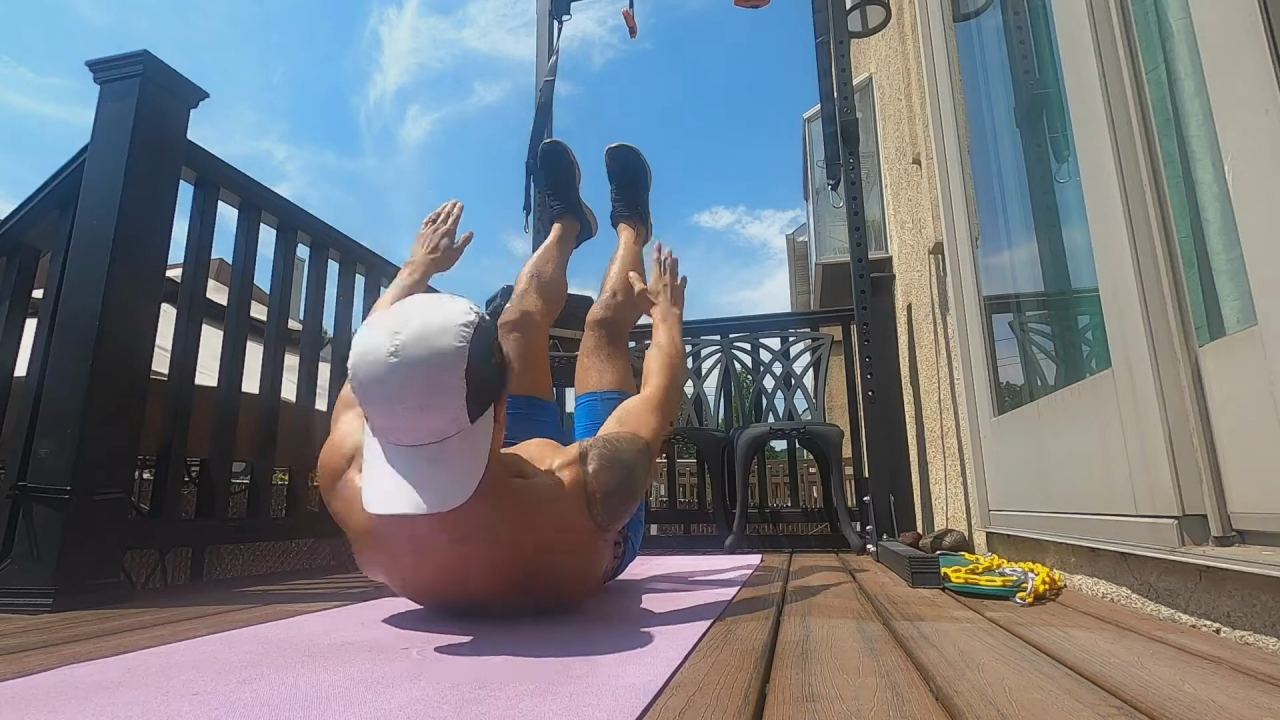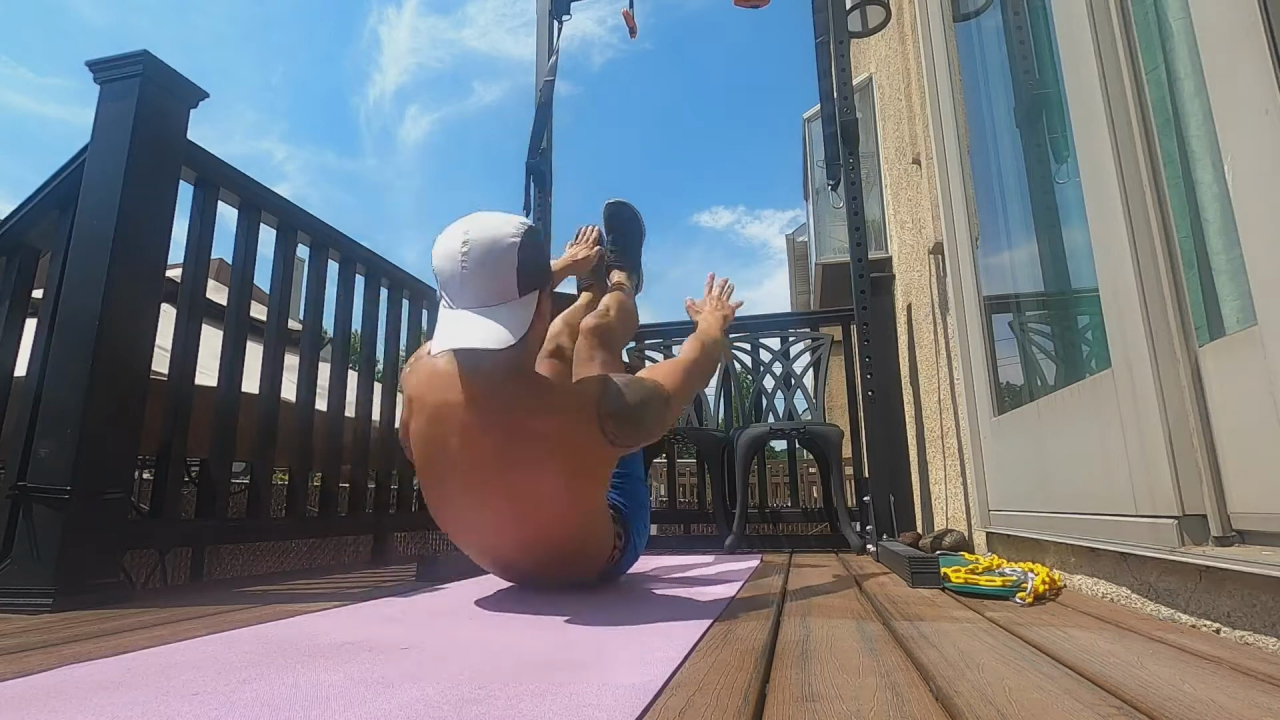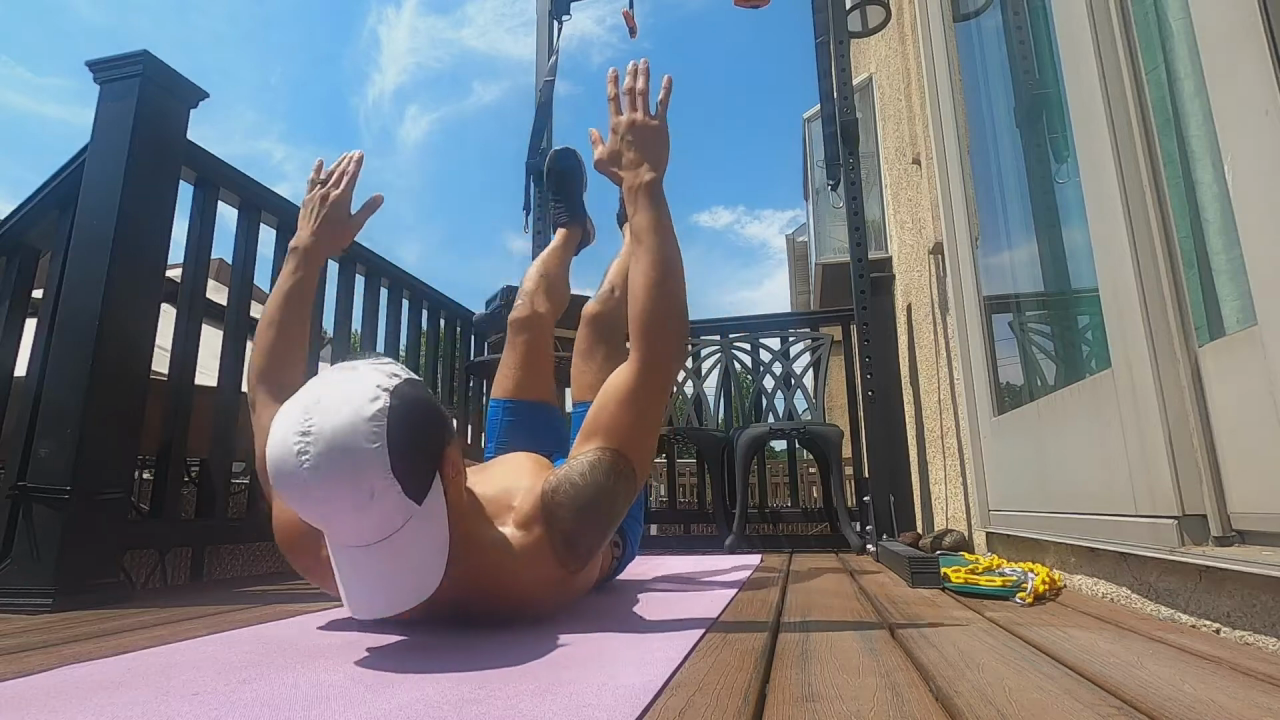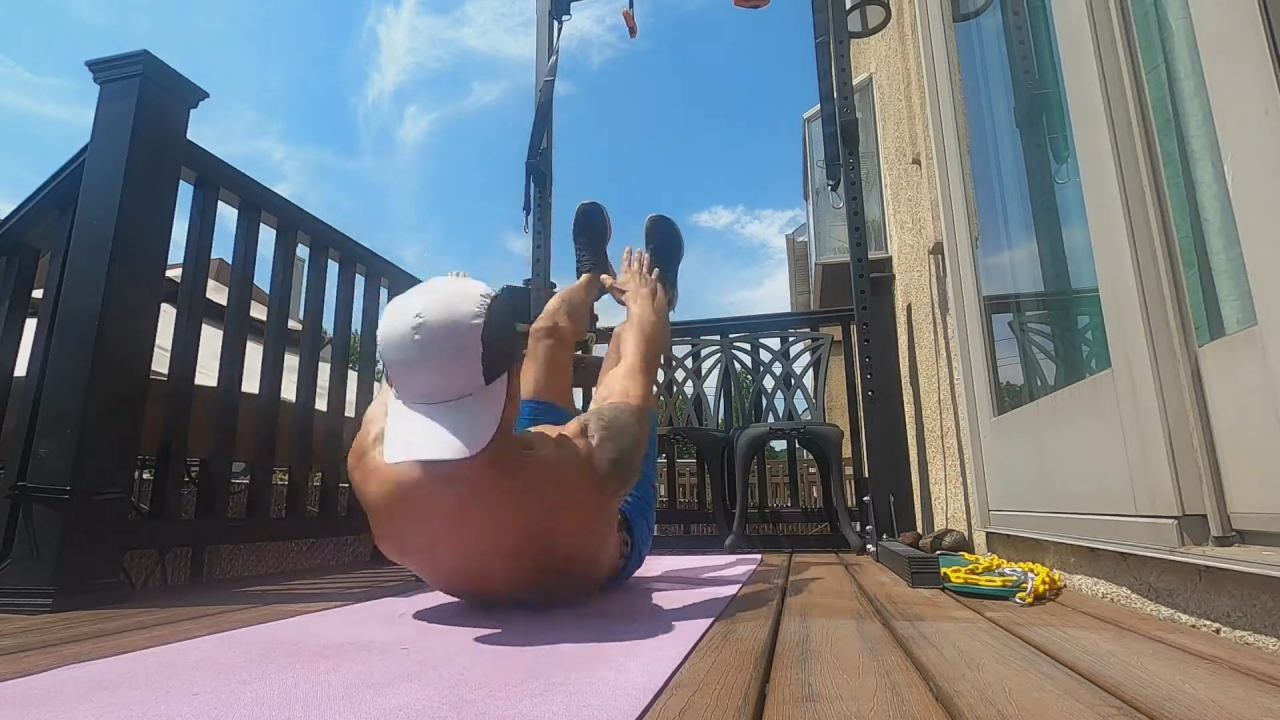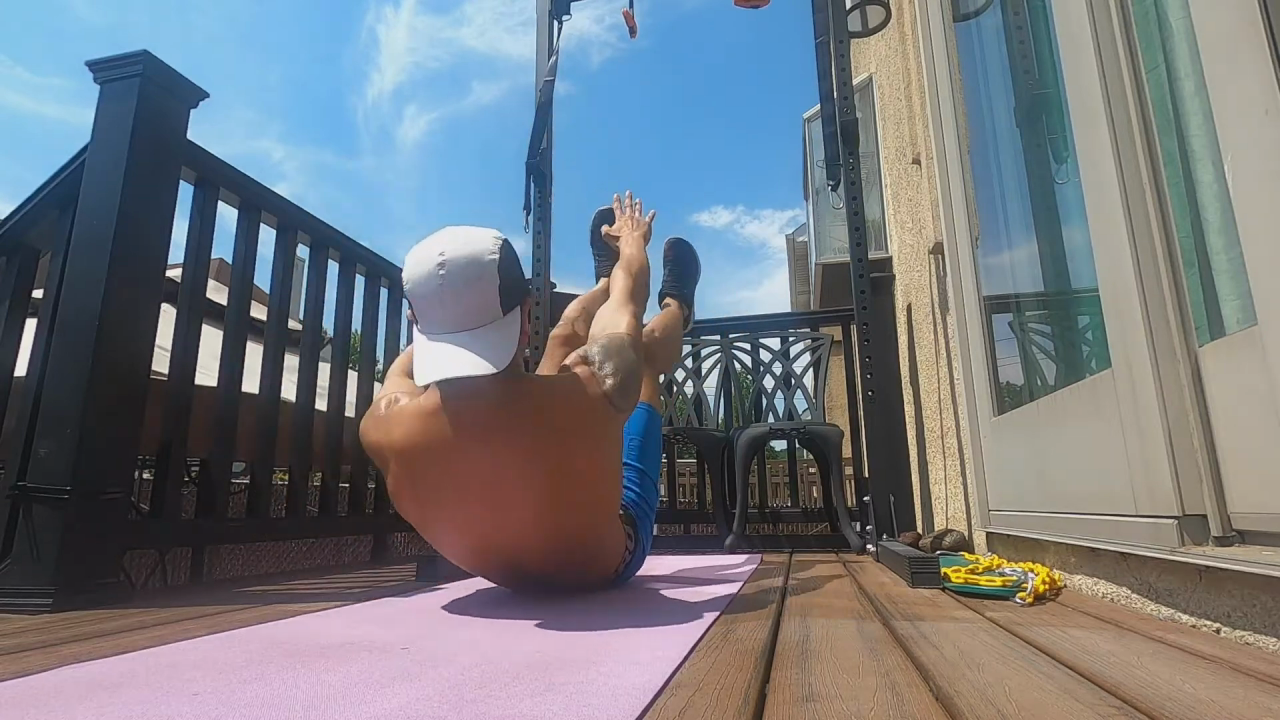
dt=0.5s
person 1, frame 1
left shoulder: (350, 491)
right shoulder: (585, 491)
left elbow: (369, 372)
right elbow: (659, 396)
left wrist: (415, 272)
right wrist: (667, 314)
left knee: (521, 319)
right knee: (604, 323)
left ankle: (567, 226)
right ankle: (629, 229)
person 1, frame 2
left shoulder: (423, 375)
right shoulder: (600, 403)
left elbow: (486, 299)
right elbow: (691, 369)
left wrist: (560, 269)
right wrist: (713, 326)
right hip: (594, 562)
left knee: (555, 348)
right knee: (596, 330)
left ankle: (595, 289)
right ankle: (617, 278)
person 1, frame 3
left shoulder: (306, 540)
right shoulder: (550, 542)
left elbow: (267, 385)
right elbow: (659, 355)
left wrist: (306, 248)
right wrist: (643, 183)
right hip: (592, 545)
left knee: (528, 318)
right knee: (601, 319)
left ankle: (570, 233)
right ankle: (635, 225)
person 1, frame 4
left shoulder: (374, 466)
right shoulder: (585, 460)
left elbow: (390, 388)
right elbow: (635, 370)
left wrist: (427, 326)
right wrist: (638, 299)
right hip: (600, 567)
left knee: (552, 331)
right knee: (626, 348)
left ankle: (588, 280)
right ankle: (656, 296)
person 1, frame 5
left shoulder: (388, 428)
right shoulder: (589, 385)
left elbow: (398, 375)
right elbow: (628, 302)
left wrist: (434, 325)
right wrist: (634, 244)
left hip: (508, 569)
right hip: (605, 565)
left knee: (564, 339)
right knee: (643, 347)
left ankle: (606, 276)
right ankle: (676, 307)
